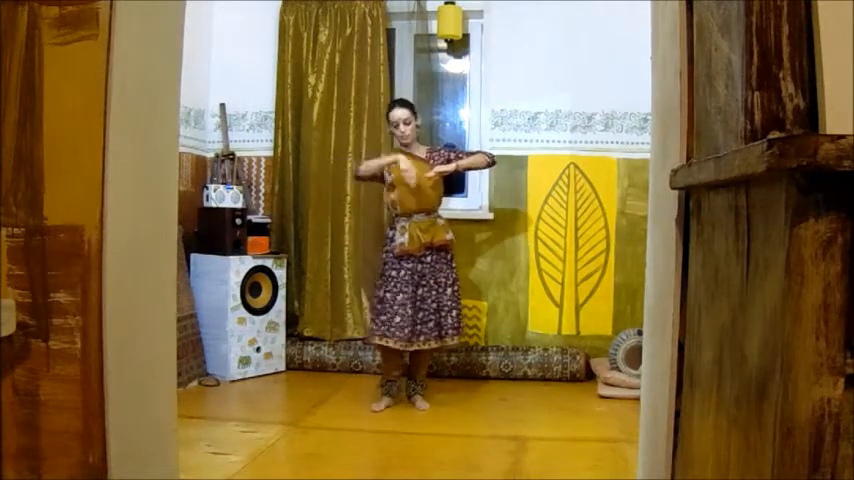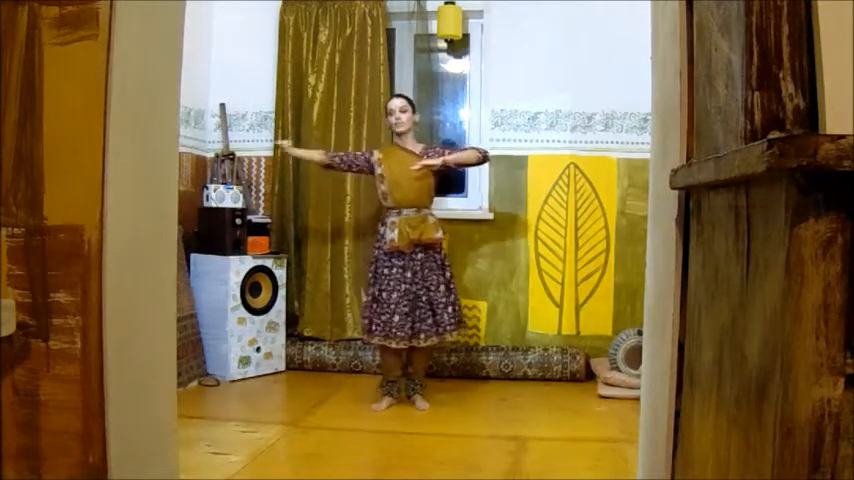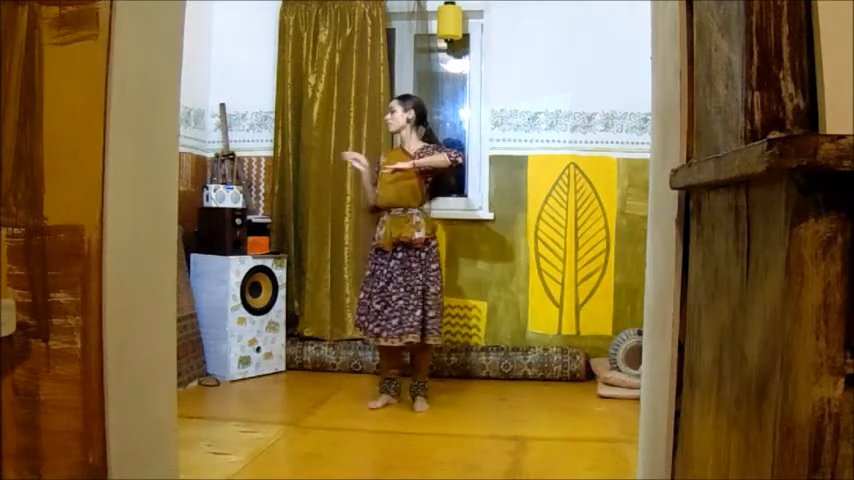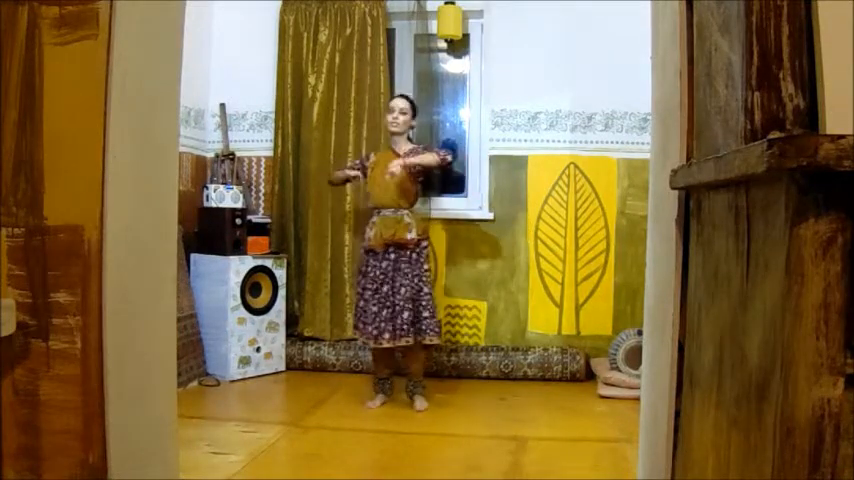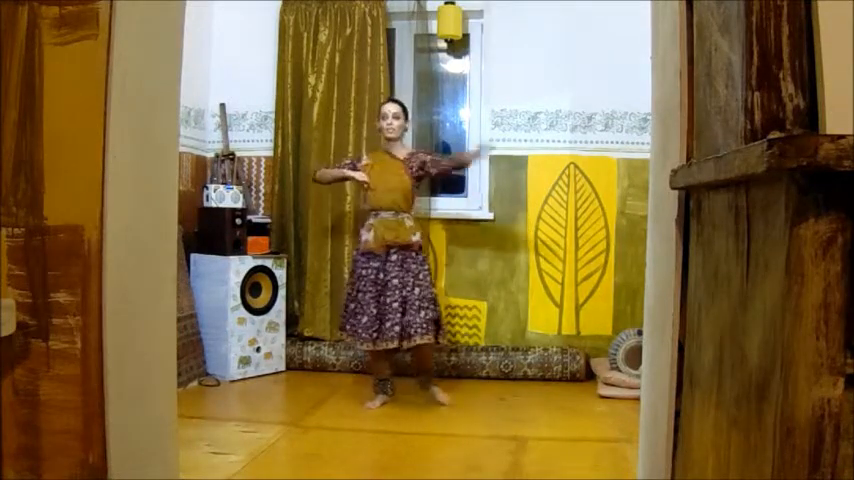
dt=0.4s
person 1, frame 1
left shoulder: (438, 155)
right shoulder: (386, 161)
left elbow: (487, 159)
right elbow: (360, 172)
left wrist: (452, 166)
right wrist: (393, 161)
left hip: (434, 242)
right hip: (400, 243)
left knee: (429, 318)
right knee: (392, 319)
left ankle: (416, 388)
right ankle: (389, 389)
person 1, frame 2
left shoulder: (433, 152)
right shoulder: (377, 157)
left elbow: (481, 155)
right elbow: (335, 161)
left wrist: (442, 161)
right wrist: (295, 151)
left hip: (426, 239)
right hip: (392, 239)
left knee: (427, 315)
right knee: (391, 316)
left ankle: (415, 388)
right ankle: (390, 389)
person 1, frame 3
left shoulder: (428, 152)
right shoulder: (386, 158)
left elbow: (455, 159)
left wrist: (410, 164)
right wrist: (364, 171)
left hip: (416, 239)
right hip: (385, 238)
left knee: (417, 316)
right knee: (381, 314)
left ankle: (419, 391)
right ankle: (389, 389)
person 1, frame 4
left shoulder: (418, 154)
right shoulder: (372, 158)
left elbow: (445, 157)
right elbow: (333, 178)
left wrist: (404, 161)
right wrist: (349, 174)
left hip: (408, 237)
right hip: (376, 237)
left knee: (411, 314)
right knee: (376, 316)
left ankle: (415, 389)
right ankle: (382, 387)
person 1, frame 5
left shoulder: (418, 159)
right shoulder: (362, 160)
left elbow: (452, 166)
right elbow: (318, 176)
left wrist: (470, 155)
right wrist: (350, 173)
left hip: (407, 241)
right hip: (373, 240)
left knee: (419, 316)
right knee: (373, 317)
left ankle: (428, 381)
right ankle: (383, 388)
